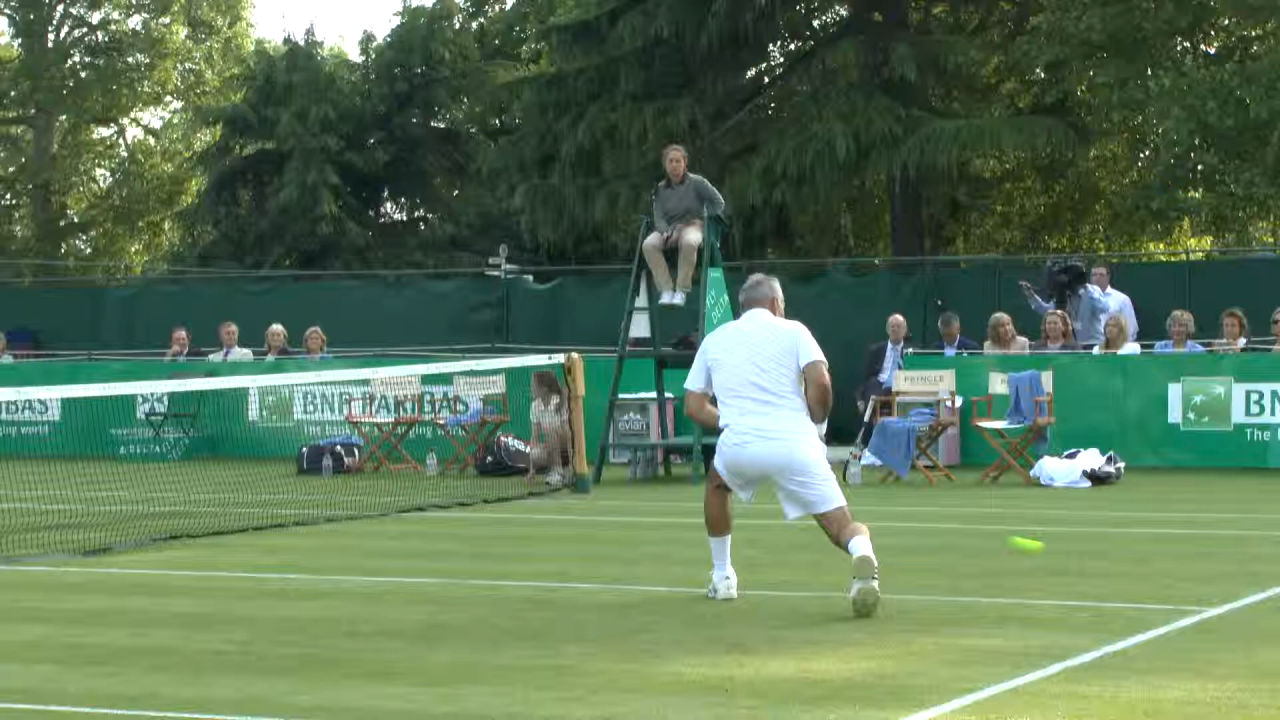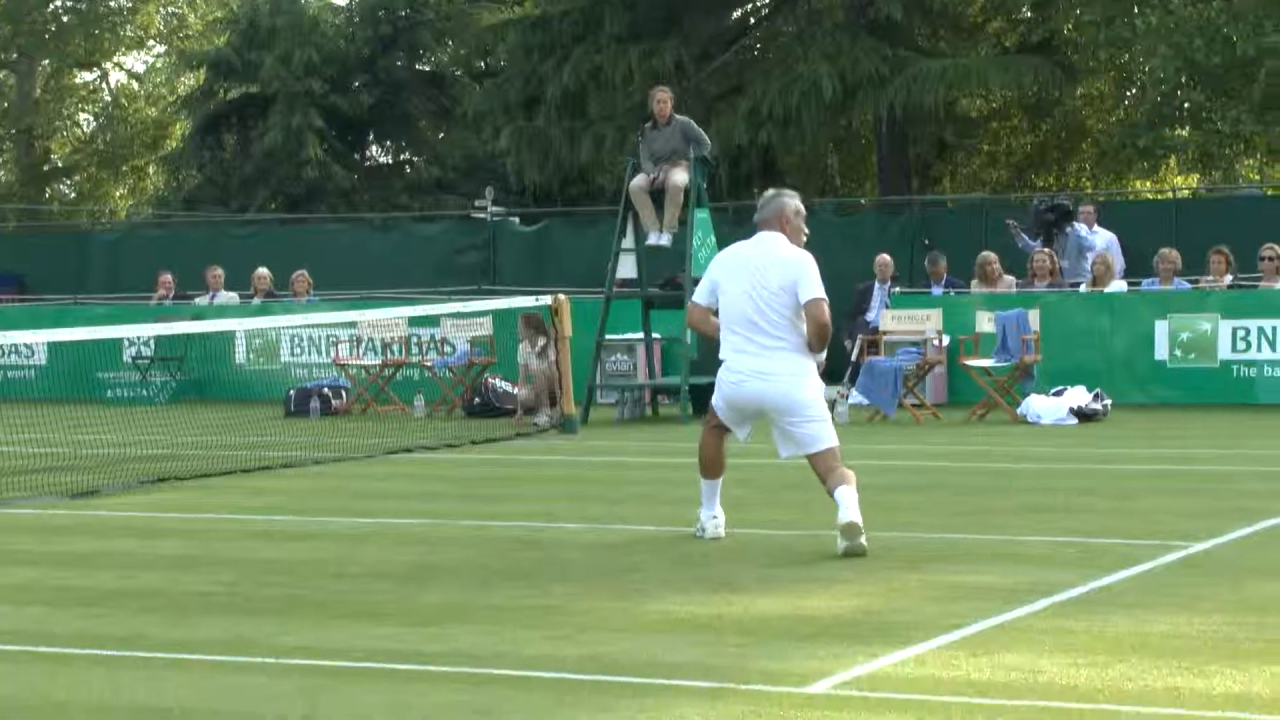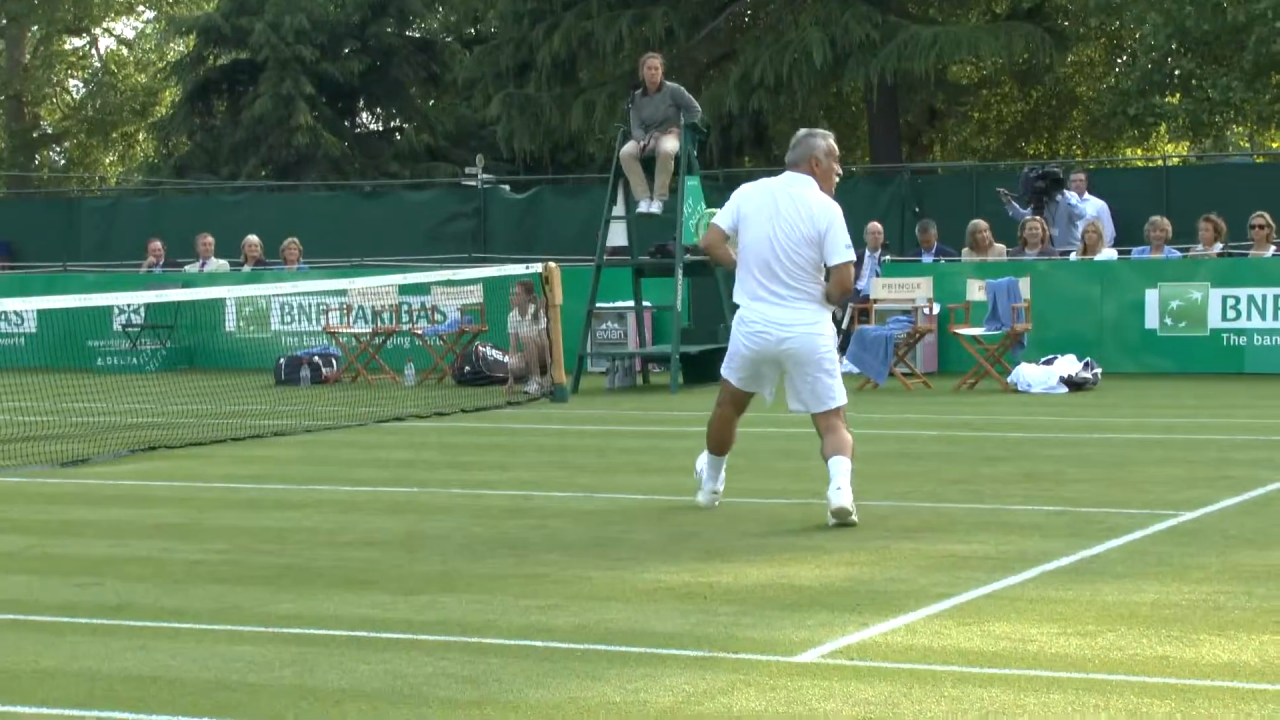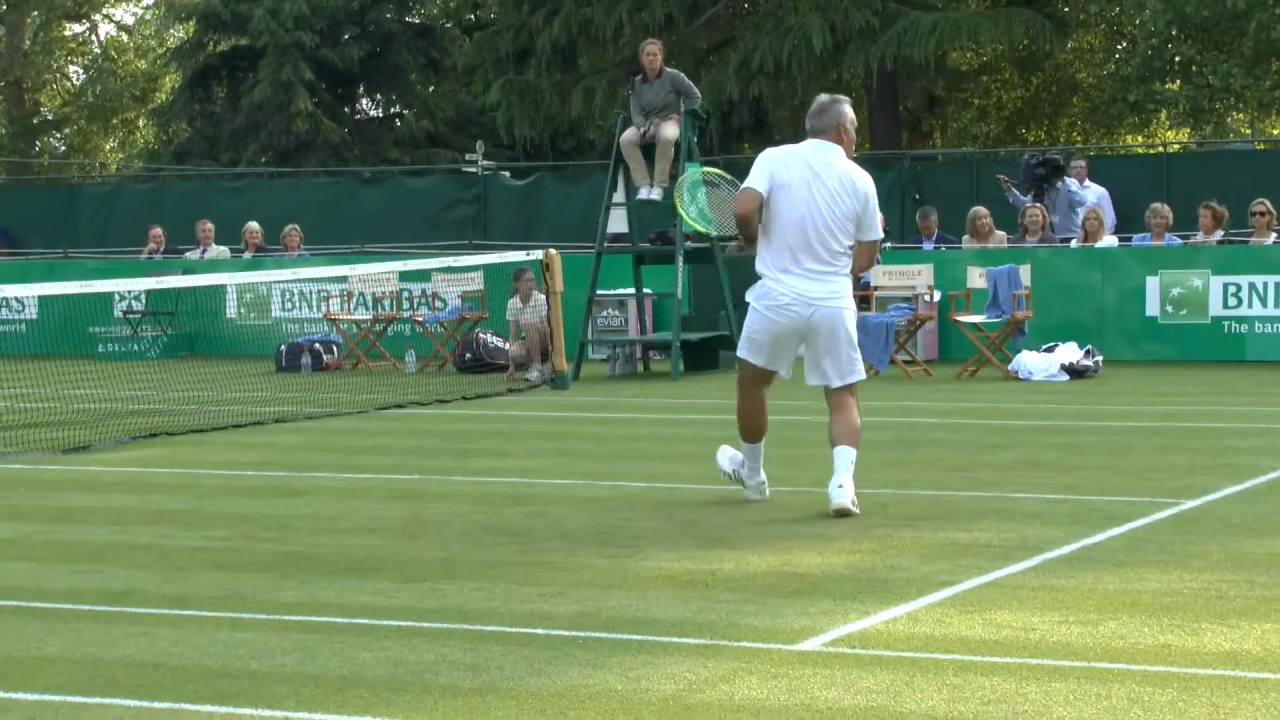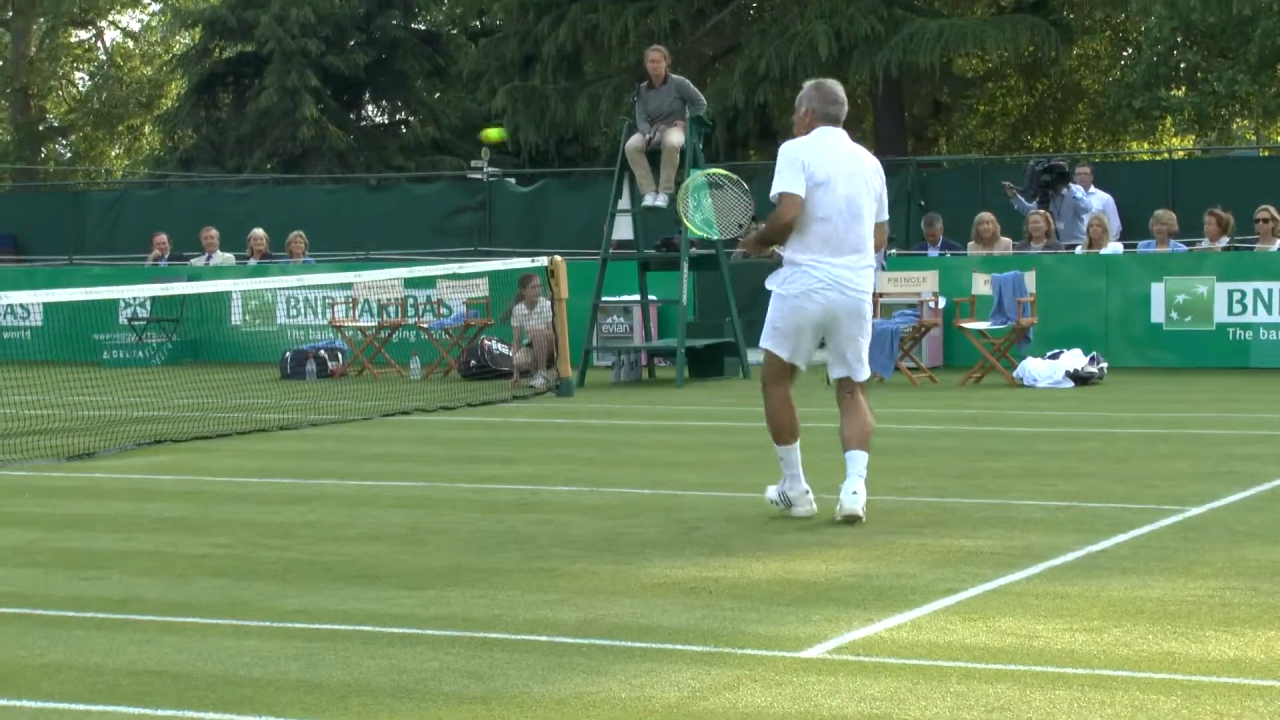
dt=0.2s
person 1, frame 1
left shoulder: (714, 340)
right shoulder: (792, 330)
left elbow: (693, 407)
right elbow: (820, 382)
right wrist: (816, 424)
left hip: (740, 444)
right hip: (794, 443)
left knee: (716, 485)
right knee: (845, 526)
left ankle: (722, 576)
right ankle: (862, 553)
person 1, frame 2
left shoulder: (725, 257)
right shoulder: (798, 260)
left elbow: (695, 317)
right elbow: (820, 321)
right wrist: (813, 353)
left hip: (739, 378)
right hip: (792, 381)
left knee: (714, 427)
right knee: (833, 468)
left ankle: (710, 515)
right ankle: (848, 512)
person 1, frame 3
left shoulder: (748, 193)
right shoulder: (827, 209)
left elbow: (709, 243)
right elbow: (843, 284)
right wrist: (818, 303)
left hip: (754, 326)
right hip: (809, 331)
left knee: (729, 406)
right knee: (833, 424)
left ankle: (712, 482)
right ankle: (840, 489)
person 1, frame 4
left shoulder: (773, 158)
right shoulder: (860, 179)
left elbow: (745, 209)
right elbow: (867, 257)
left wrist: (748, 236)
left hip: (776, 298)
right hip: (833, 302)
left knee: (750, 384)
right knee: (843, 398)
left ankle: (750, 471)
right ankle: (841, 483)
person 1, frame 5
left shoulder: (796, 151)
right shoulder: (869, 162)
left elbow: (788, 216)
right elbow: (880, 237)
left wrist: (758, 240)
left hip: (805, 285)
right hip: (856, 291)
left knee: (775, 382)
right knee: (853, 391)
left ankle: (795, 488)
right ankle: (855, 490)
